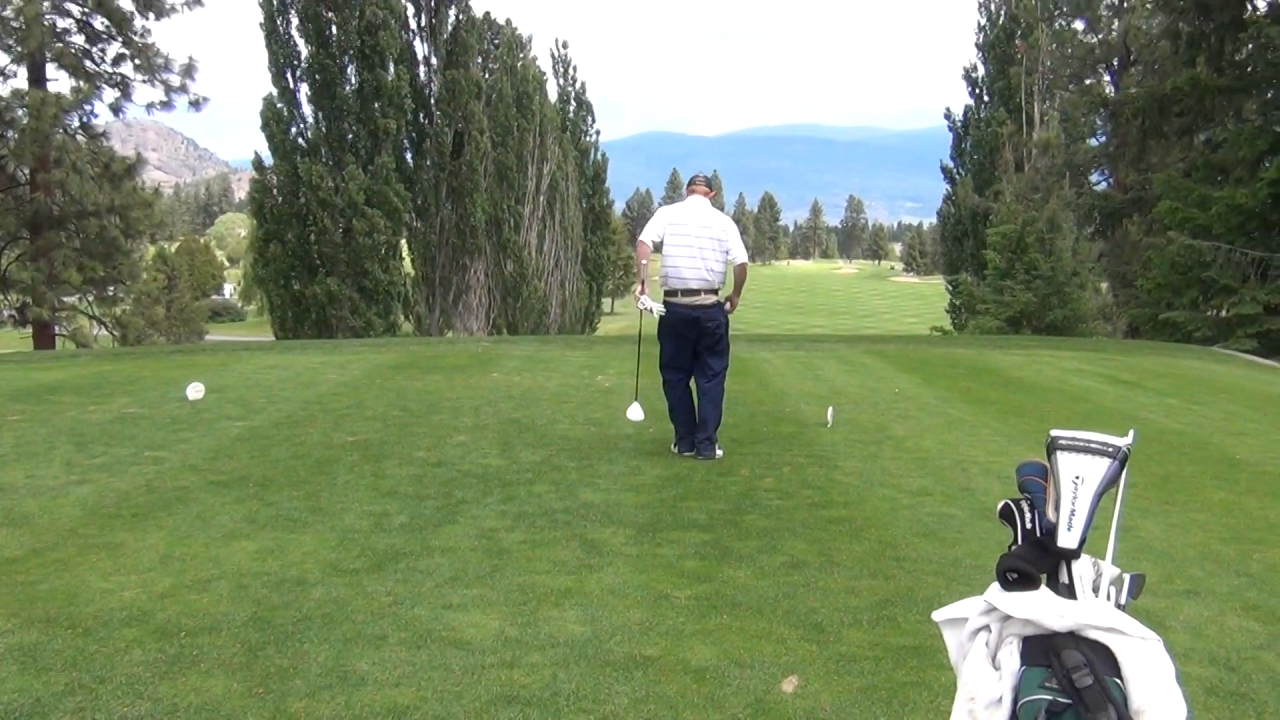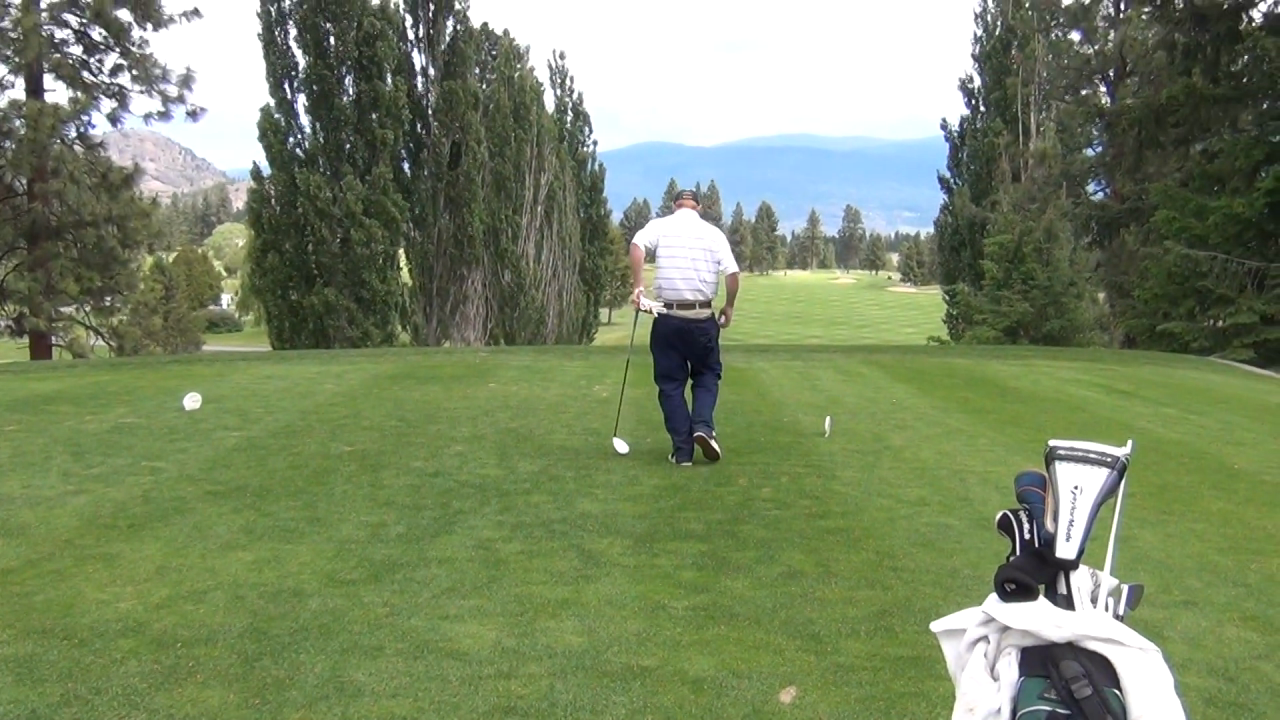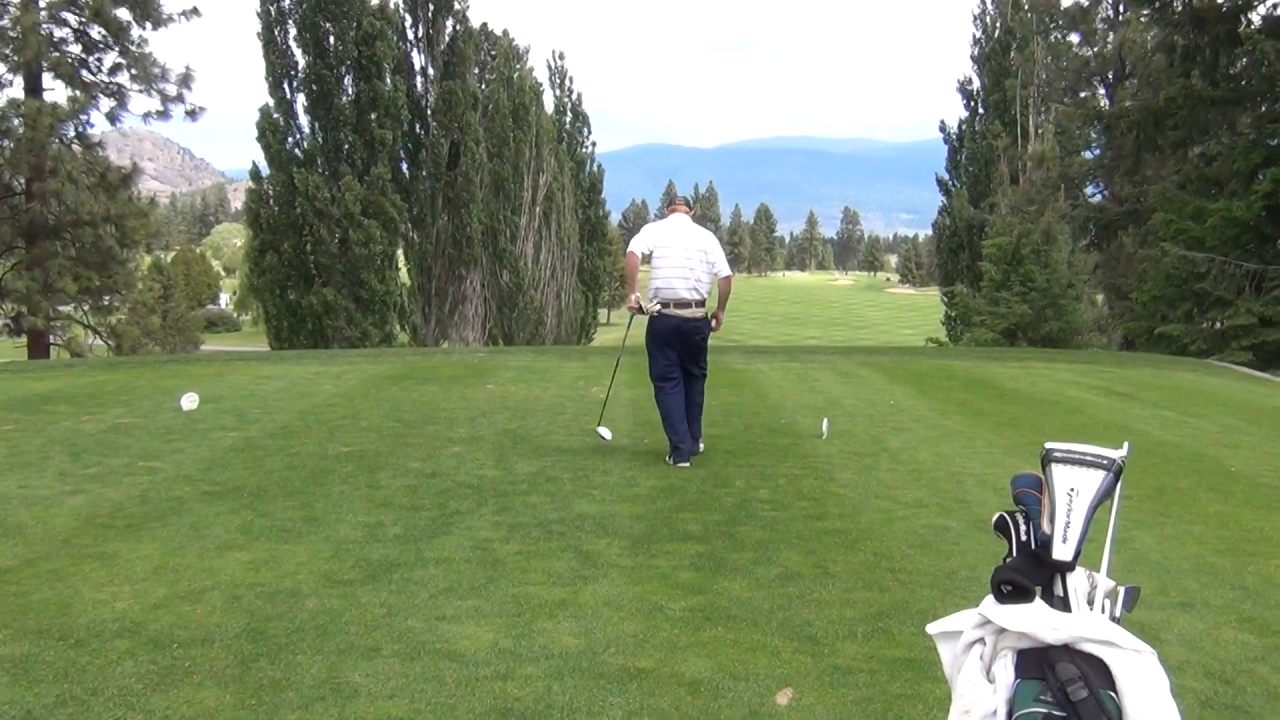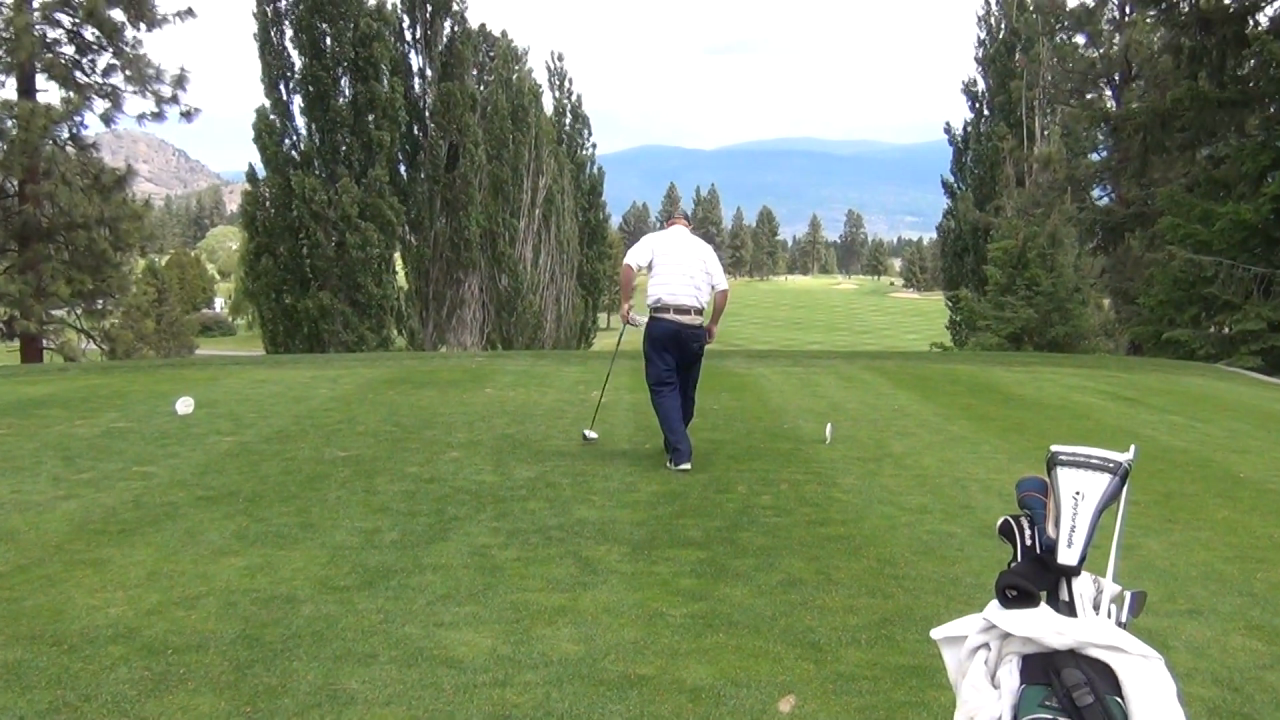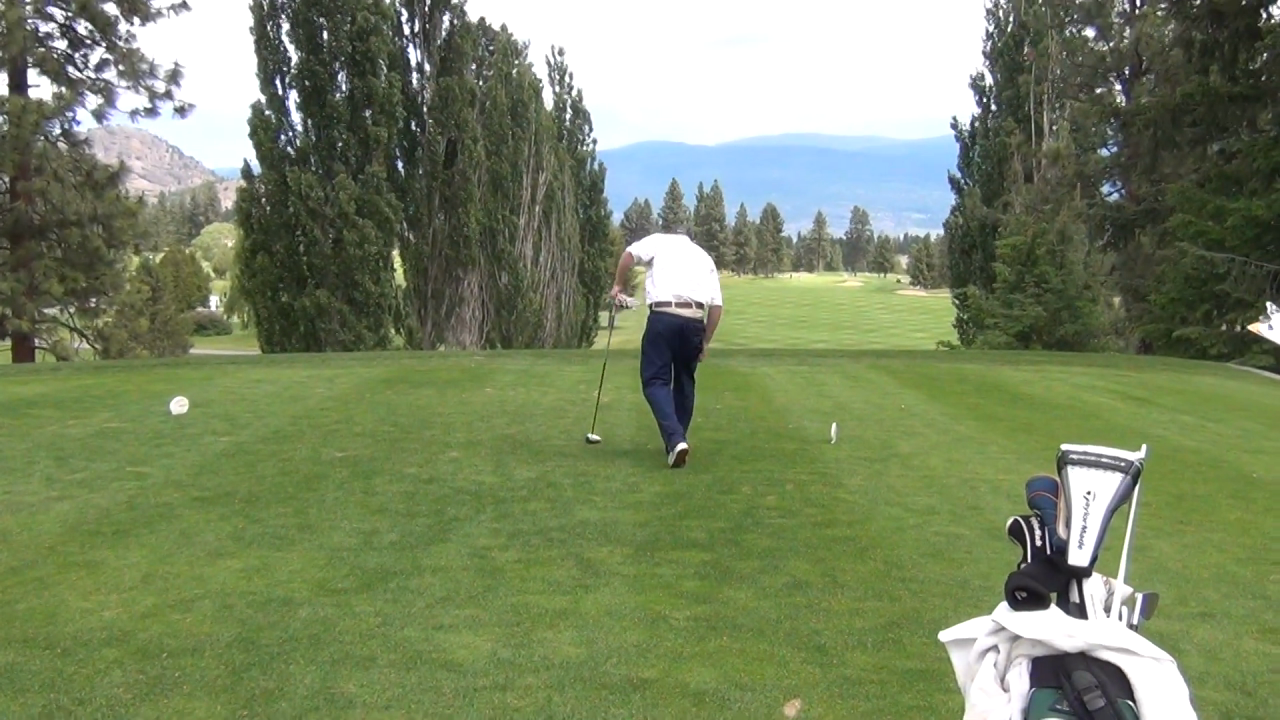
dt=0.2s
person 1, frame 1
left shoulder: (667, 213)
right shoulder: (723, 220)
left elbow: (644, 242)
right elbow: (741, 262)
left wrist: (641, 281)
right wrist: (736, 295)
left hip: (674, 307)
right hip: (710, 308)
left knee: (675, 374)
right knee: (711, 375)
left ankle: (685, 442)
right ankle: (706, 443)
person 1, frame 2
left shoulder: (659, 226)
right shoulder: (713, 232)
left elbow: (636, 245)
right elbow: (732, 272)
left wrist: (638, 286)
right wrist: (729, 307)
left hip: (667, 318)
right hip: (702, 318)
left knee: (670, 385)
right knee: (707, 376)
left ankle: (682, 450)
right ankle: (703, 428)
person 1, frame 3
left shoulder: (654, 229)
right shoulder: (706, 235)
left elbow: (633, 252)
right elbow: (725, 275)
left wrist: (632, 293)
right wrist: (720, 310)
left hip: (663, 317)
right hip: (696, 318)
left knee: (667, 383)
right knee: (695, 377)
left ankle: (680, 451)
right ankle: (691, 439)
person 1, frame 4
left shoulder: (654, 239)
right shoulder: (704, 247)
left elbow: (628, 265)
right elbow: (722, 289)
left wrist: (625, 302)
right wrist: (713, 324)
left hip: (661, 323)
right hip: (693, 325)
left knee: (664, 388)
right knee: (686, 387)
left ankle: (680, 453)
right ankle: (677, 445)
person 1, frame 5
left shoulder: (659, 241)
right shoulder: (704, 256)
left elbow: (630, 253)
right elbow: (716, 304)
left wrist: (618, 286)
right wrist: (706, 340)
left hip: (663, 316)
right hip: (694, 322)
left knee: (656, 382)
right knee: (685, 383)
left ankle: (675, 439)
right ankle: (678, 439)
